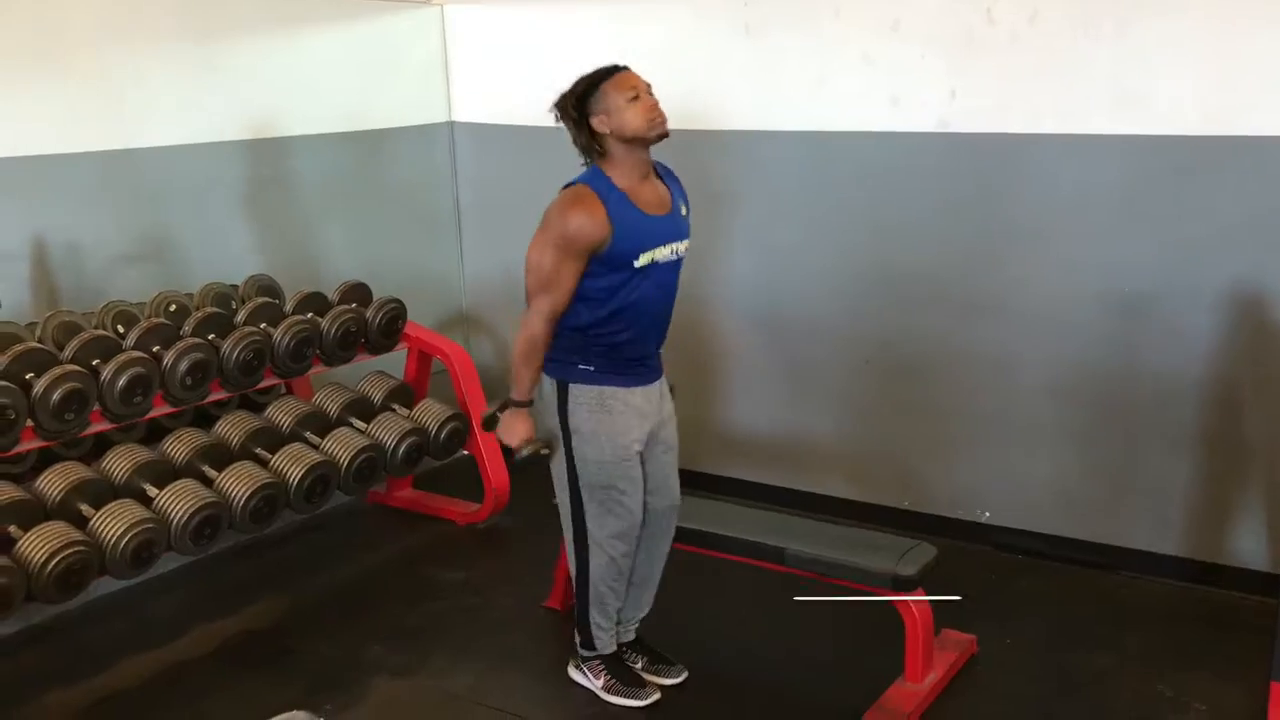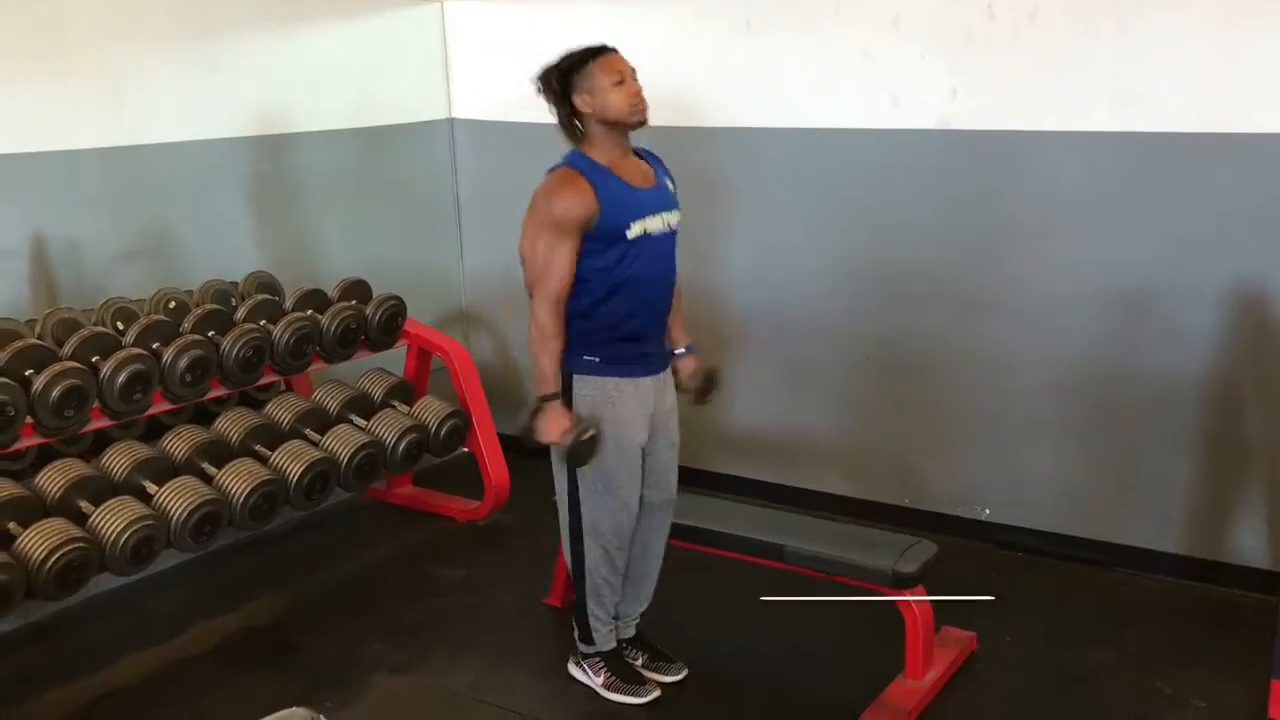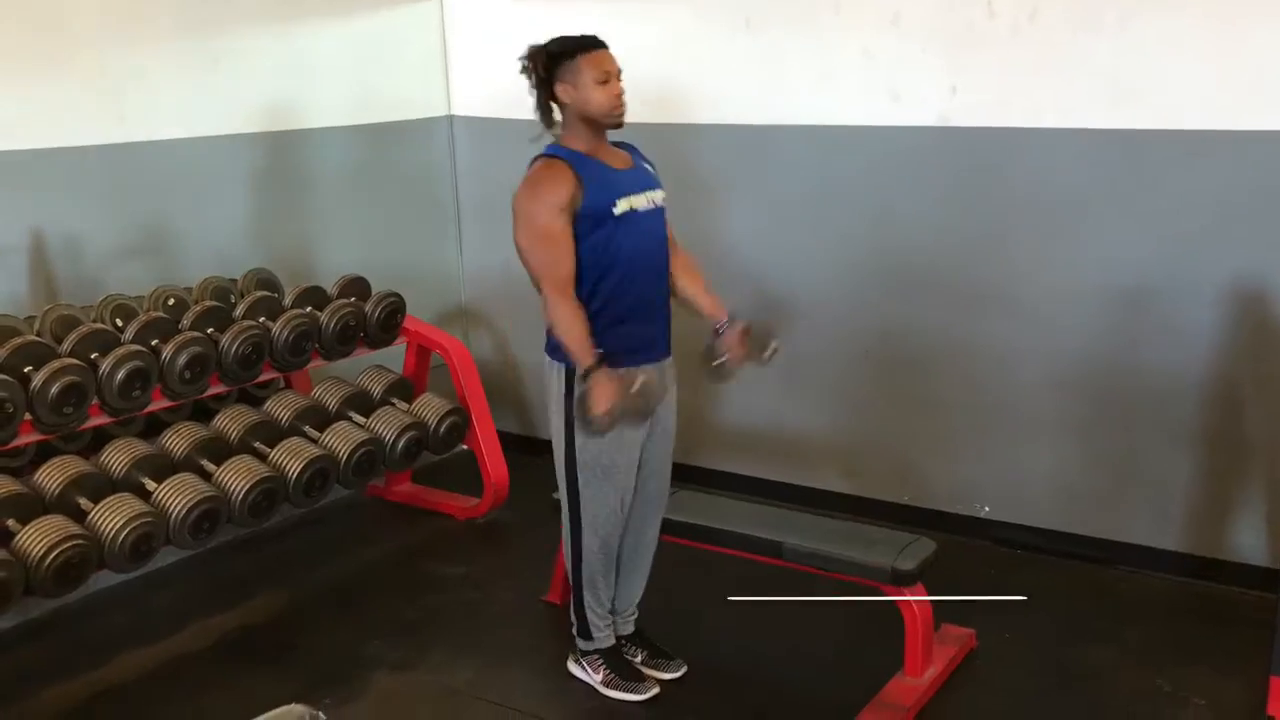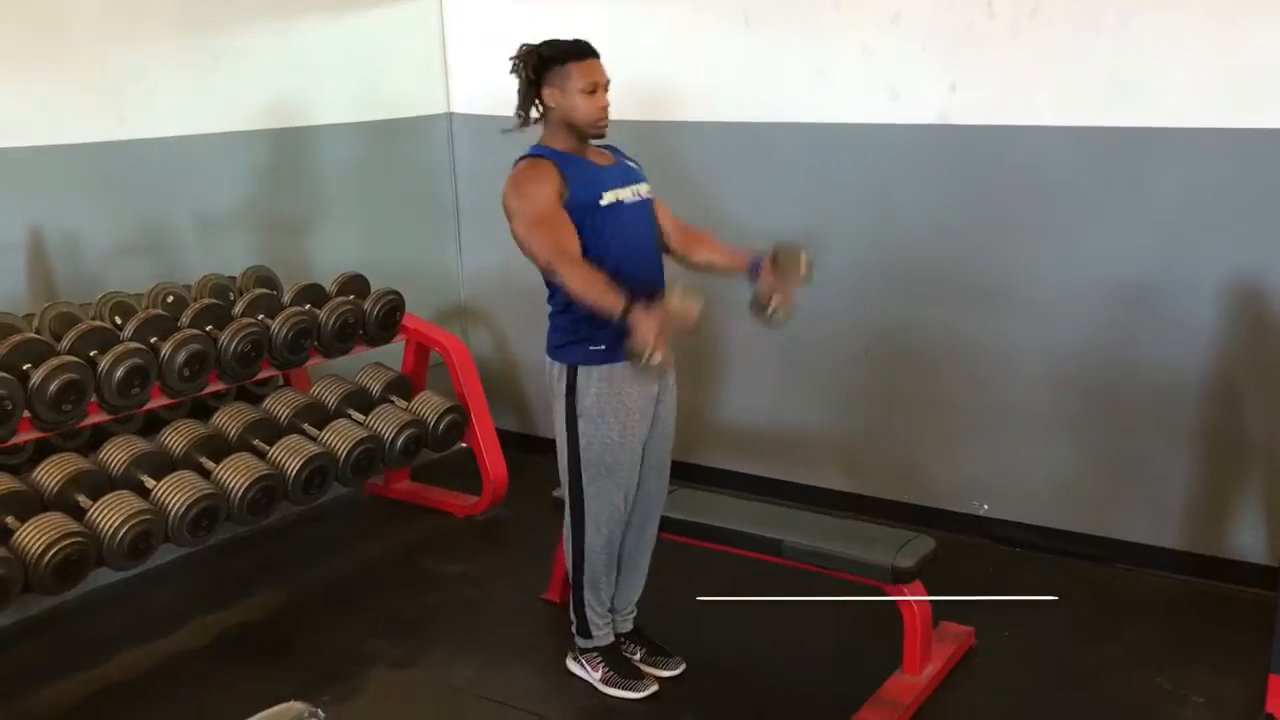
dt=0.1s
person 1, frame 1
left shoulder: (671, 188)
right shoulder: (583, 210)
right elbow: (541, 314)
right wrist: (519, 404)
left hip: (649, 383)
right hip: (589, 391)
left knee: (660, 514)
right knee: (610, 525)
left ankle: (626, 634)
right ankle: (594, 654)
person 1, frame 2
left shoulder: (656, 171)
right shoulder: (569, 191)
right elbow: (546, 303)
left wrist: (680, 349)
right wrist: (551, 399)
left hip: (654, 374)
right hip: (594, 378)
left knee: (655, 510)
right knee: (605, 519)
left ankle: (625, 630)
right ankle: (592, 649)
person 1, frame 3
left shoulder: (636, 162)
right shoulder: (549, 180)
left elbow: (669, 255)
right elbow: (555, 288)
left wrist: (722, 320)
right wrist: (592, 371)
left hip: (655, 363)
right hip: (598, 369)
left knee: (644, 507)
right knee: (599, 514)
left ankle: (622, 627)
right ankle: (591, 646)
person 1, frame 4
left shoulder: (620, 162)
right shoulder: (532, 179)
left elbow: (676, 236)
right elbow: (565, 263)
left wrist: (750, 265)
right wrist: (631, 313)
left hip: (651, 356)
right hip: (593, 368)
left knee: (644, 503)
right knee: (599, 509)
left ankle: (621, 624)
right ankle: (590, 644)
